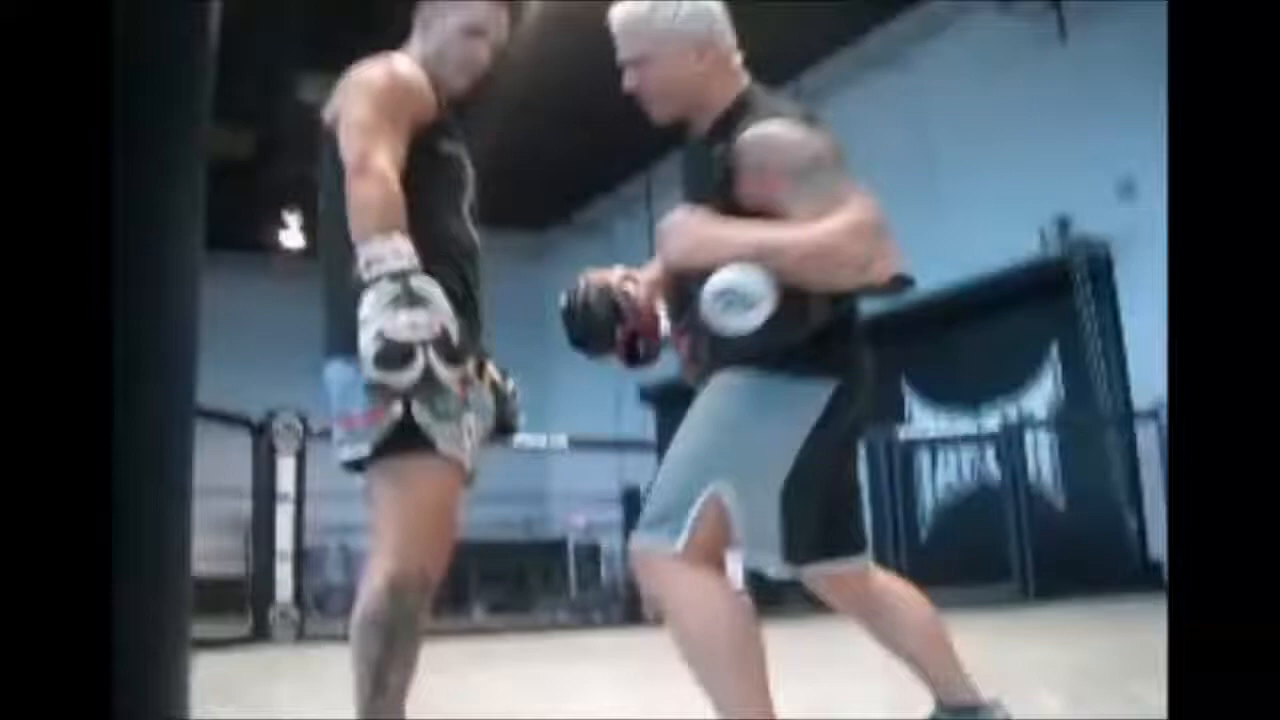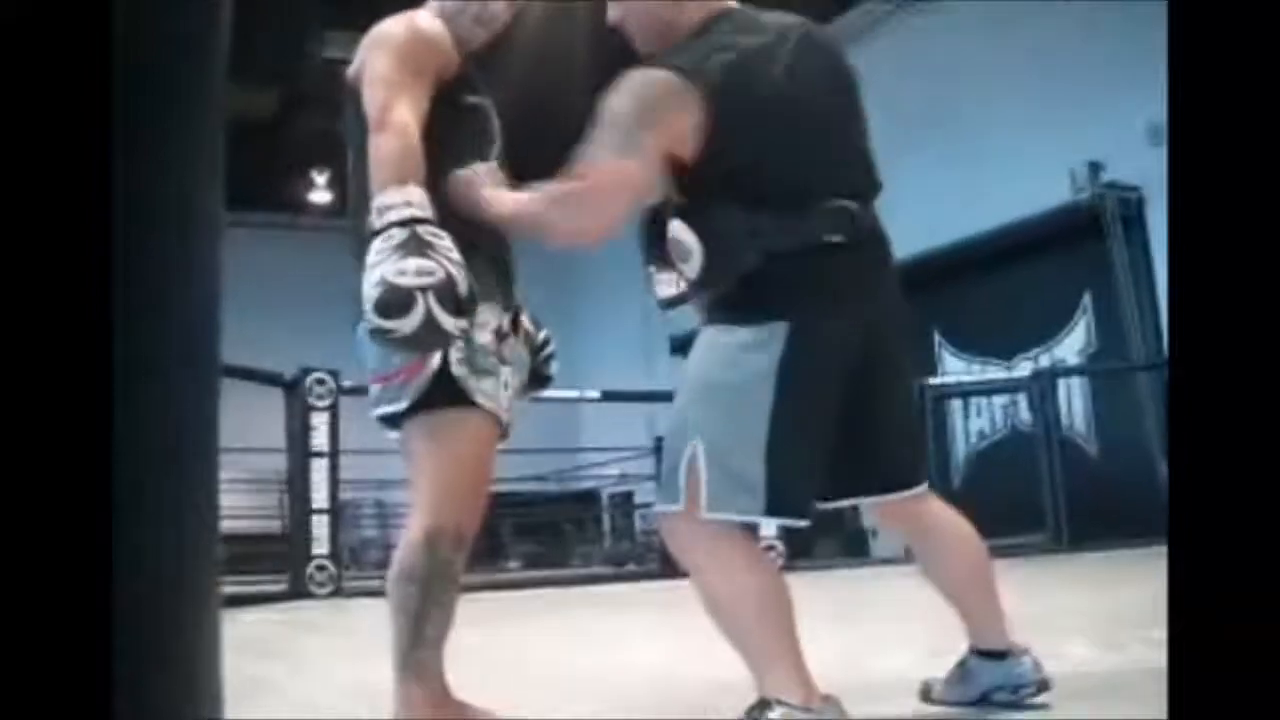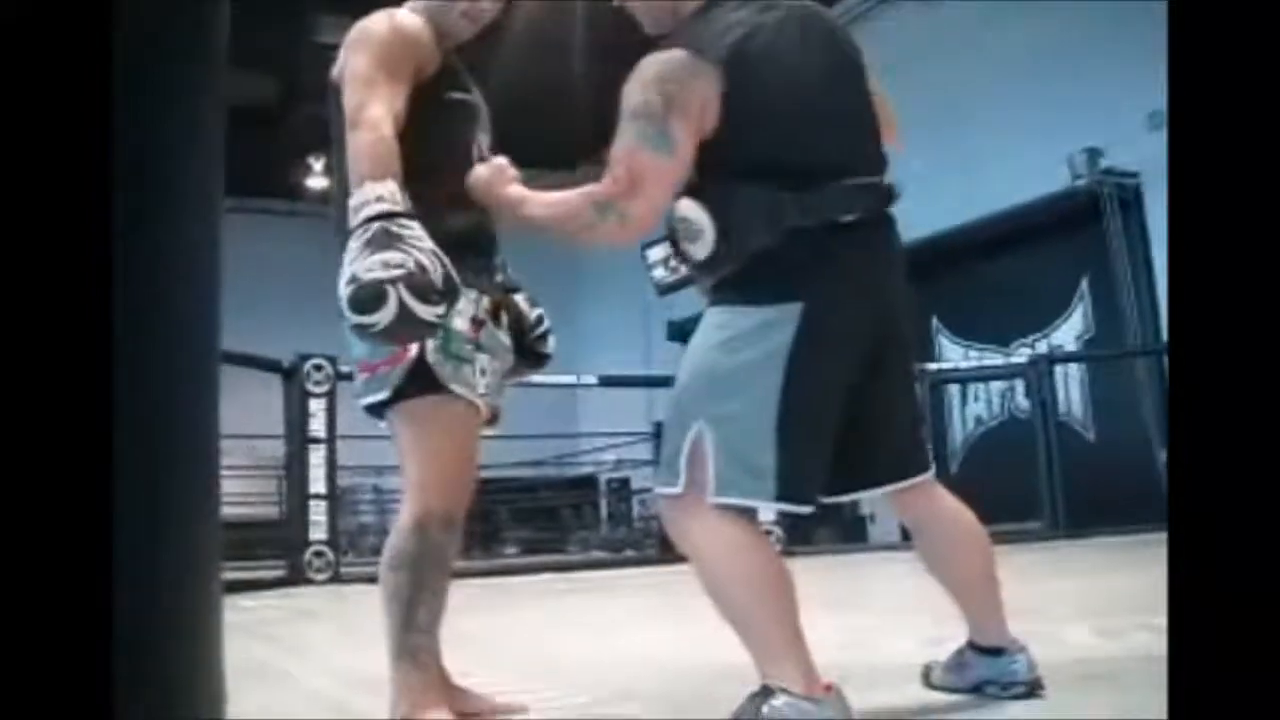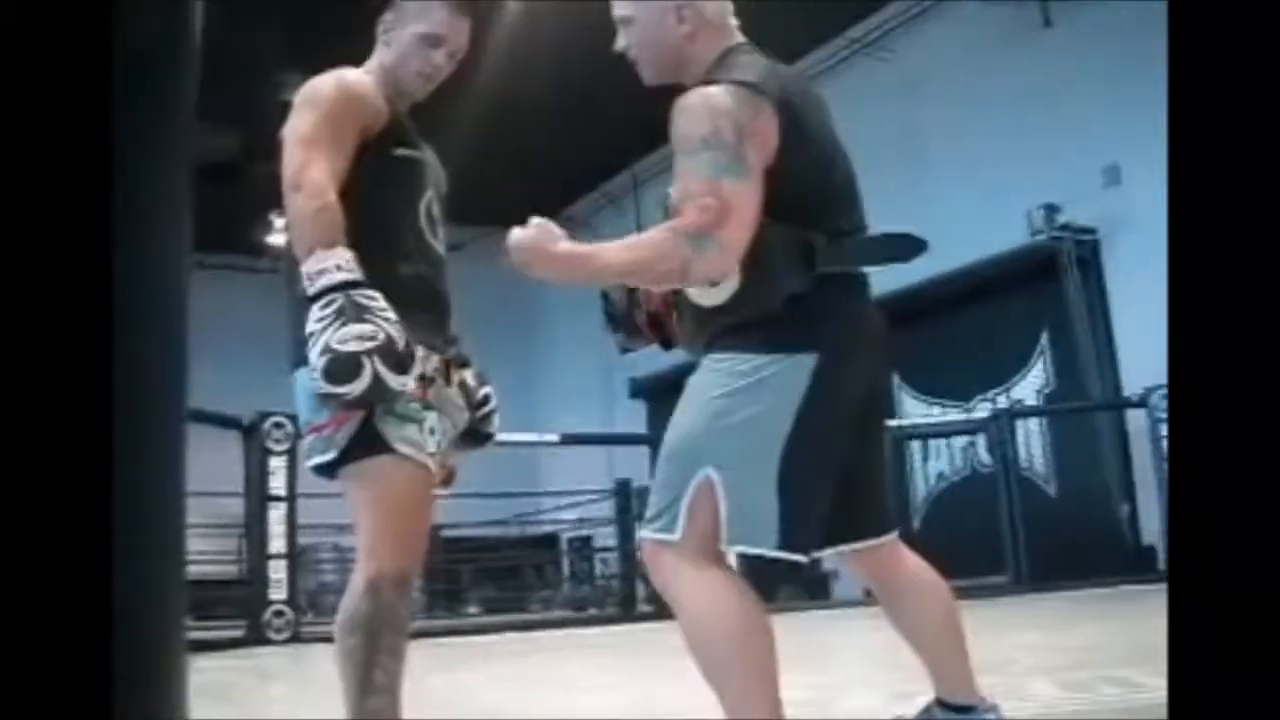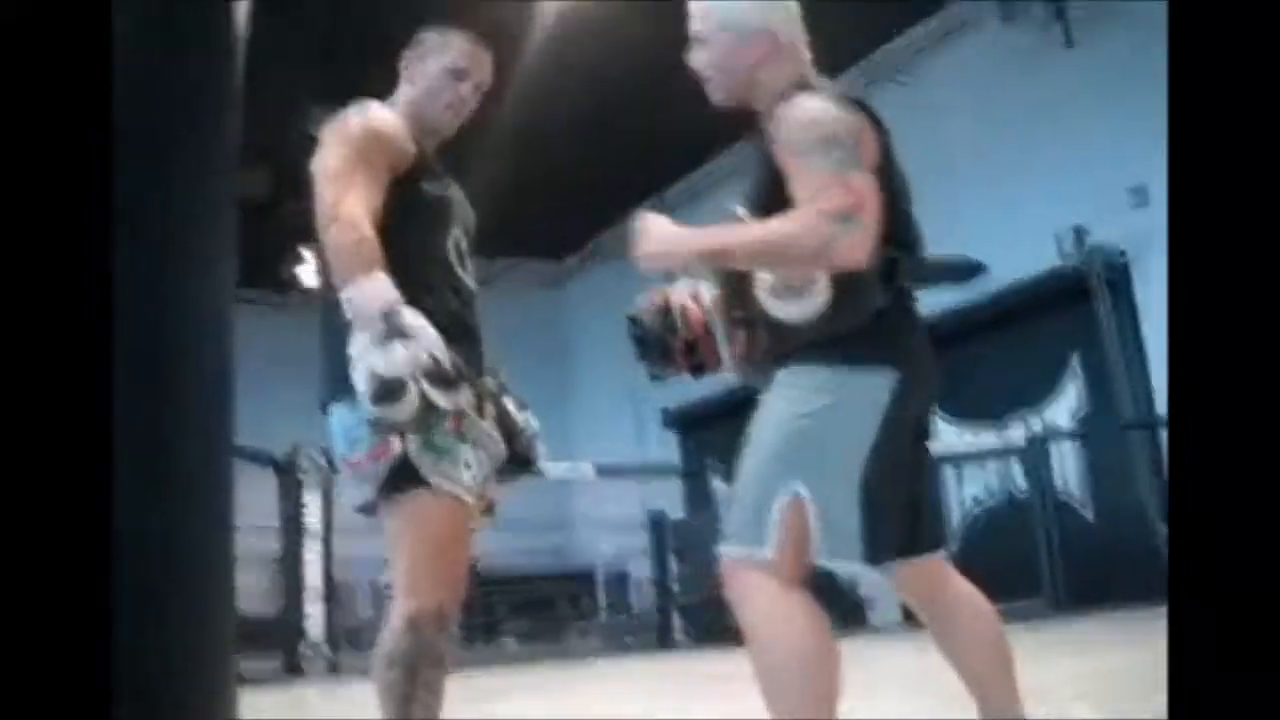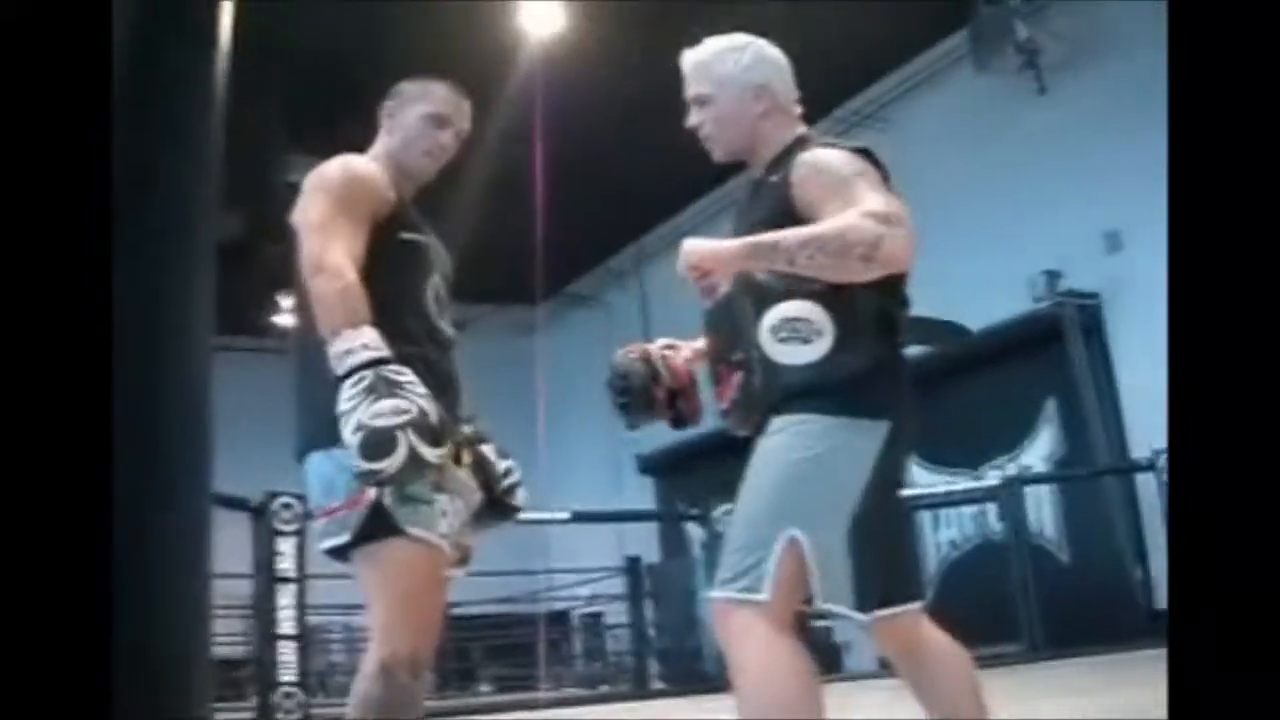
dt=0.3s
person 1, frame 1
left shoulder: (770, 140)
right shoulder: (715, 142)
left elbow: (871, 250)
left wrist: (724, 242)
right wrist: (654, 280)
left hip: (785, 378)
right hip: (791, 378)
left knee: (669, 554)
right knee: (840, 572)
person 1, frame 2
left shoulder: (659, 88)
left elbow: (581, 213)
left wrist: (491, 201)
left hip: (773, 311)
right hip: (863, 289)
left knee: (697, 525)
right knee: (903, 494)
right ankle: (1000, 660)
person 1, frame 3
left shoulder: (675, 70)
left elbow: (620, 215)
right elbow: (880, 134)
left wrist: (511, 197)
left hip: (778, 294)
right hip: (869, 275)
left knee: (692, 500)
right knee: (907, 482)
right ankle: (996, 653)
person 1, frame 4
left shoulder: (714, 105)
right shoulder: (776, 87)
left elbow: (709, 242)
left wrist: (566, 259)
right wrist: (677, 284)
left hip: (777, 348)
right hip: (838, 336)
left knee: (679, 546)
right knee: (870, 542)
person 1, frame 5
left shoulder: (811, 118)
right shoulder: (802, 125)
left elbow: (838, 235)
left wrist: (689, 248)
right wrist: (721, 300)
left hip: (846, 369)
right hip: (848, 366)
left knee: (758, 571)
right knee: (919, 570)
person 1, frame 6
left shoulder: (821, 167)
right shoulder: (770, 189)
left elbow: (887, 242)
left wrist: (734, 252)
right wrist: (703, 352)
left hip: (835, 414)
right hip: (817, 417)
left knee: (747, 611)
right knee: (896, 620)
person 2, frame 1
left shoulder: (438, 121)
right shoulder: (388, 82)
right elbow: (370, 176)
left wrist: (476, 364)
right wrist: (394, 286)
left hip: (438, 348)
right hip: (396, 339)
left knee: (419, 560)
right knee: (410, 558)
person 2, frame 2
left shoulder: (462, 76)
right elbow: (391, 127)
left wrist: (508, 312)
right wrist: (404, 229)
left hip: (470, 300)
right hip: (426, 298)
left knee: (454, 510)
right knee: (448, 507)
person 2, frame 3
left shoulder: (454, 75)
right elbow: (369, 125)
left wrist: (500, 290)
right wrist: (381, 224)
left hip: (458, 290)
right hip: (416, 284)
left knee: (446, 495)
right knee: (436, 494)
person 2, frame 4
left shoulder: (409, 143)
right shoulder: (343, 93)
right elbow: (307, 188)
left wrist: (452, 364)
right wrist: (336, 298)
left hip: (410, 355)
right hip: (361, 346)
left knee: (398, 561)
right knee: (388, 561)
person 2, frame 5
left shoulder: (438, 181)
right shoulder: (370, 132)
right elbow: (345, 222)
left wrist: (487, 392)
right wrist: (384, 323)
left hip: (443, 390)
right hip: (392, 384)
left knee: (436, 594)
right knee: (429, 594)
person 2, frame 6
left shoulder: (415, 231)
right shoulder: (348, 180)
right elbow: (328, 274)
left wrist: (468, 442)
right wrist: (369, 375)
left hip: (420, 439)
right hip: (374, 433)
left knee: (411, 645)
right knee: (403, 643)
